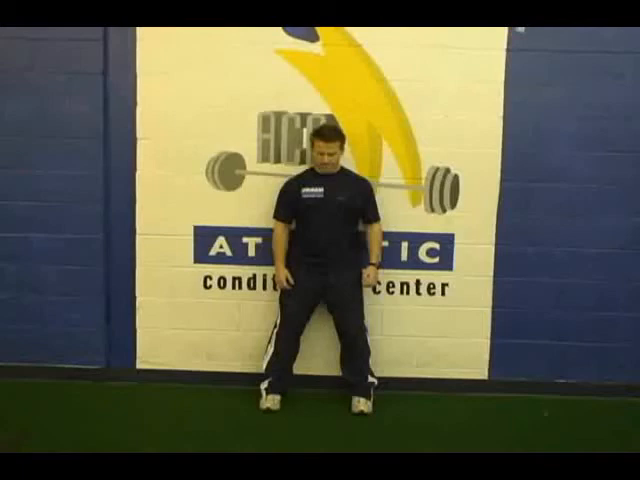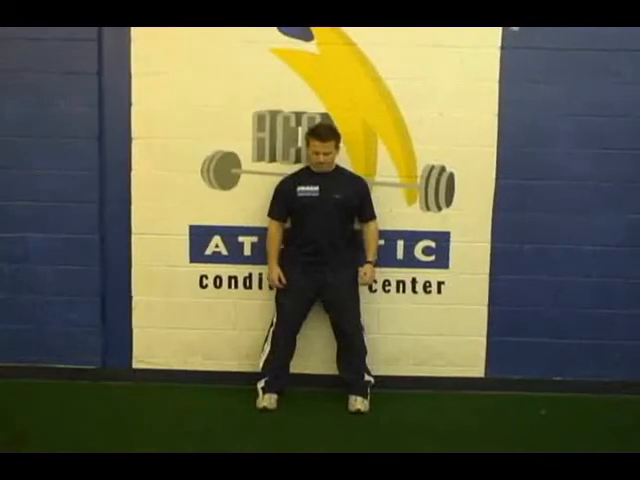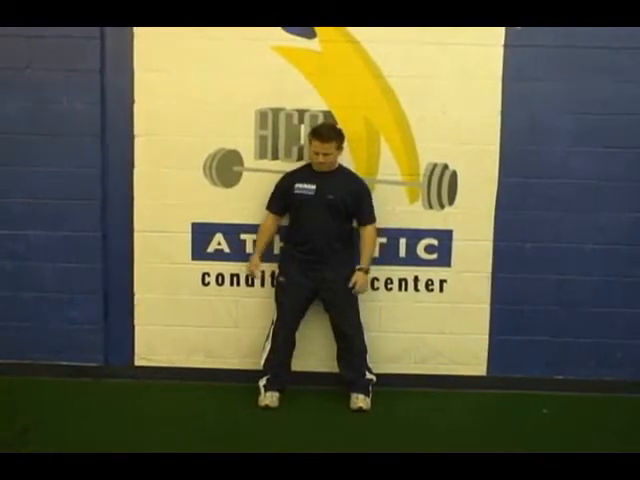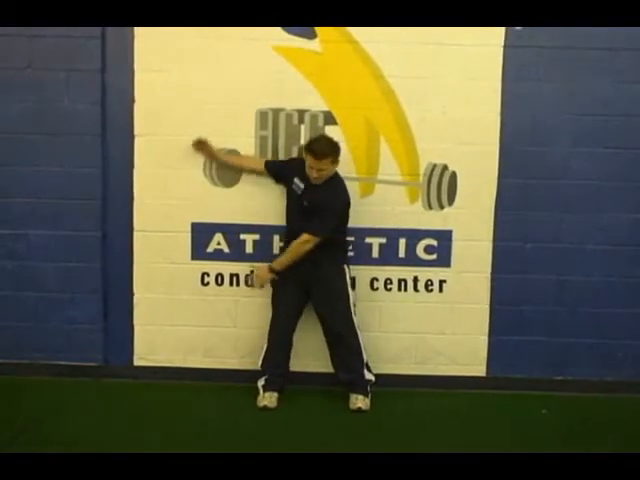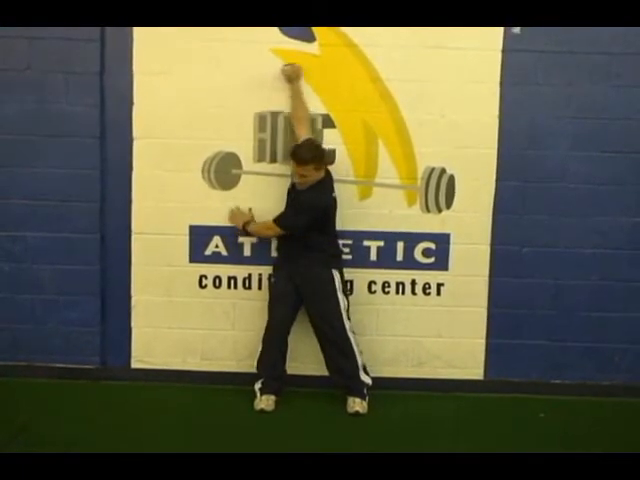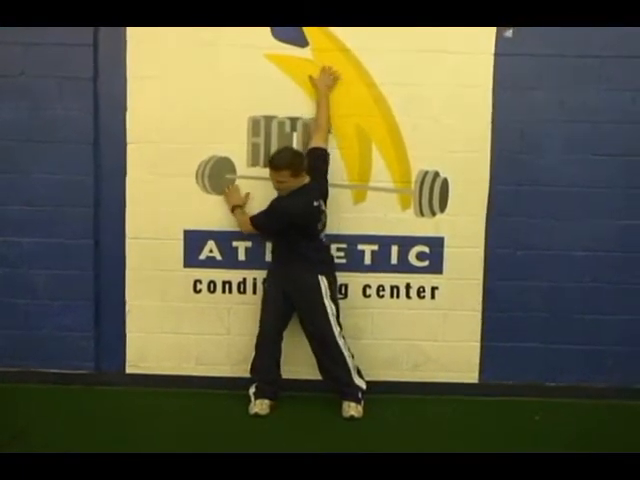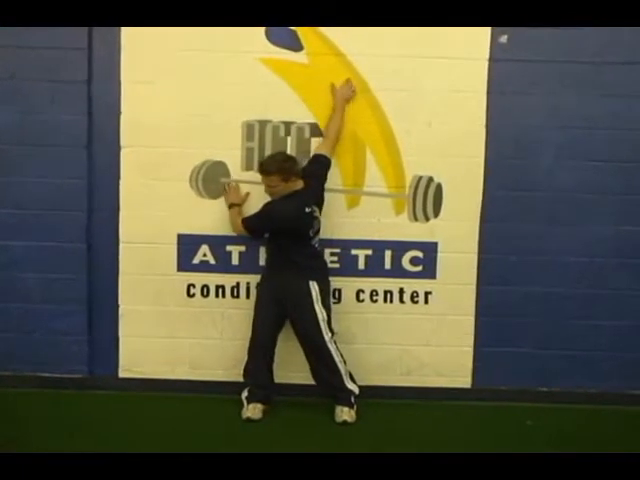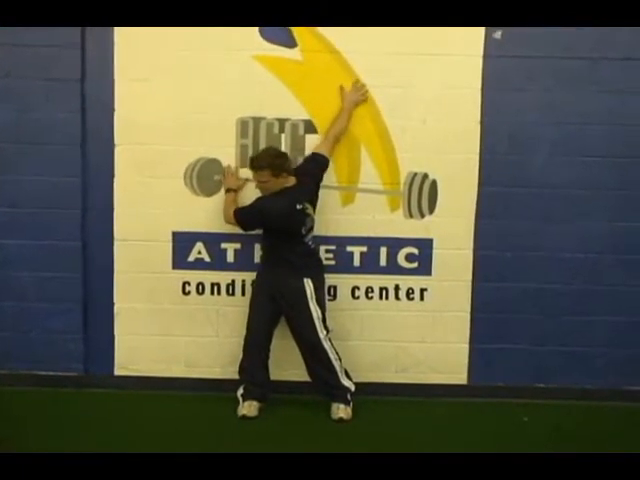
dt=0.7s
person 1, frame 1
left shoulder: (359, 186)
right shoulder: (295, 185)
left elbow: (373, 226)
right elbow: (281, 227)
left wrist: (372, 264)
right wrist: (280, 265)
left hip: (345, 274)
right hip: (301, 272)
left knee: (353, 333)
right knee: (287, 330)
left ankle: (361, 391)
right ankle: (273, 388)
person 1, frame 2
left shoulder: (354, 184)
right shoulder: (291, 184)
left elbow: (369, 224)
right elbow: (276, 225)
left wrist: (369, 261)
right wrist: (273, 264)
left hip: (341, 272)
right hip: (297, 271)
left knee: (350, 331)
right knee: (283, 329)
left ankle: (358, 389)
right ankle: (270, 387)
person 1, frame 3
left shoulder: (354, 185)
right shoulder: (293, 179)
left elbow: (367, 229)
right elbow: (273, 217)
left wrist: (363, 269)
right wrist: (257, 253)
left hip: (339, 270)
right hip: (296, 267)
left knee: (349, 329)
right knee: (284, 326)
left ankle: (359, 387)
right ankle: (271, 385)
person 1, frame 4
left shoulder: (336, 196)
right shoulder: (295, 167)
left elbow: (307, 240)
right elbow: (260, 165)
left wrist: (272, 269)
right wrist: (216, 156)
left hip: (328, 268)
right hip: (292, 262)
left knee: (340, 327)
right knee: (280, 325)
left ankle: (359, 387)
right ankle: (270, 386)
person 1, frame 5
left shoulder: (316, 199)
right shoulder: (308, 163)
left elbow: (273, 229)
right elbow: (302, 124)
left wrist: (245, 223)
right wrist: (294, 85)
left hip: (320, 270)
right hip: (288, 265)
left knee: (335, 330)
right knee: (276, 327)
left ankle: (357, 390)
right ankle: (268, 388)
person 1, frame 6
left shoulder: (288, 207)
right shoulder: (316, 173)
left elbow: (250, 226)
right elbow: (320, 134)
left wrist: (237, 205)
right wrist: (322, 93)
left hip: (312, 276)
right hip: (281, 272)
left knee: (326, 335)
right knee: (268, 332)
left ankle: (352, 393)
right ankle: (263, 393)
person 1, frame 7
left shoulder: (280, 211)
right shoulder: (313, 179)
left elbow: (241, 227)
right elbow: (329, 140)
left wrist: (234, 205)
right wrist: (340, 104)
left hip: (305, 282)
right hip: (275, 278)
left knee: (319, 341)
right knee: (261, 338)
left ankle: (345, 398)
right ankle: (256, 397)
person 1, frame 8
left shoulder: (270, 208)
right shoulder: (307, 176)
left elbow: (231, 217)
right elbow: (330, 139)
left wrist: (231, 190)
right wrist: (348, 106)
left hip: (300, 279)
right hip: (270, 275)
left knee: (314, 338)
right knee: (256, 335)
left ankle: (341, 395)
right ankle: (252, 394)
